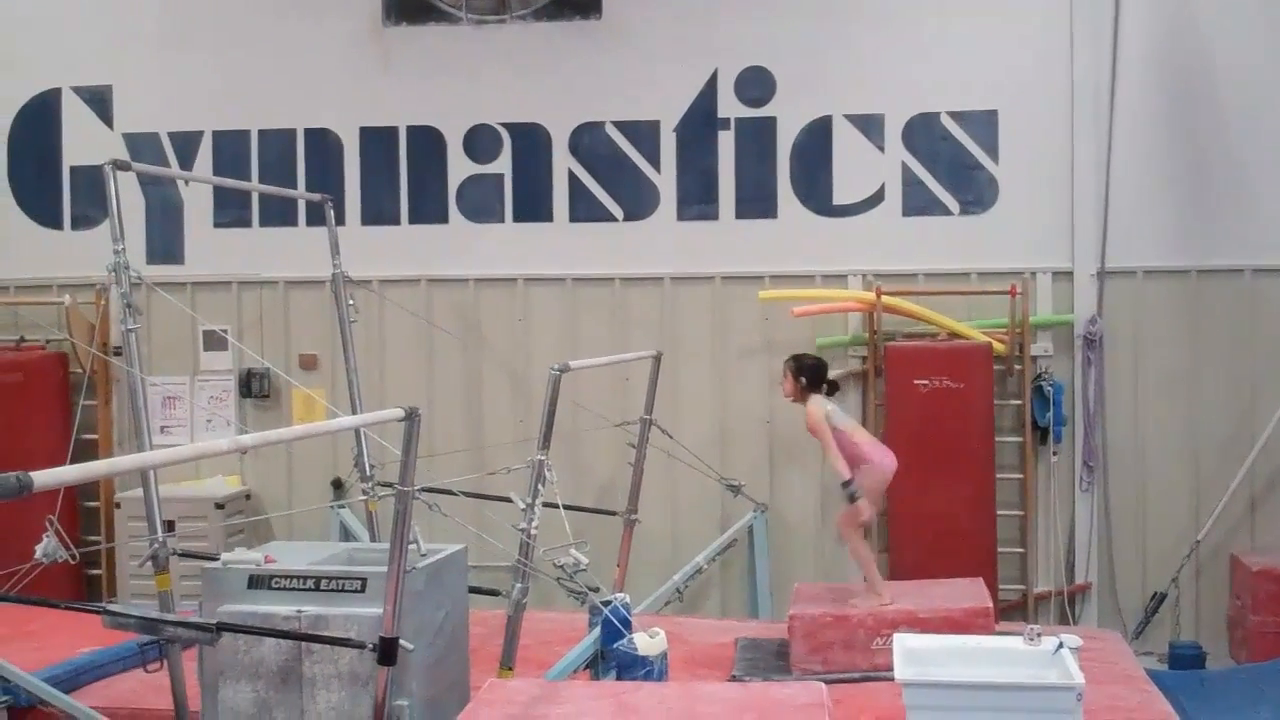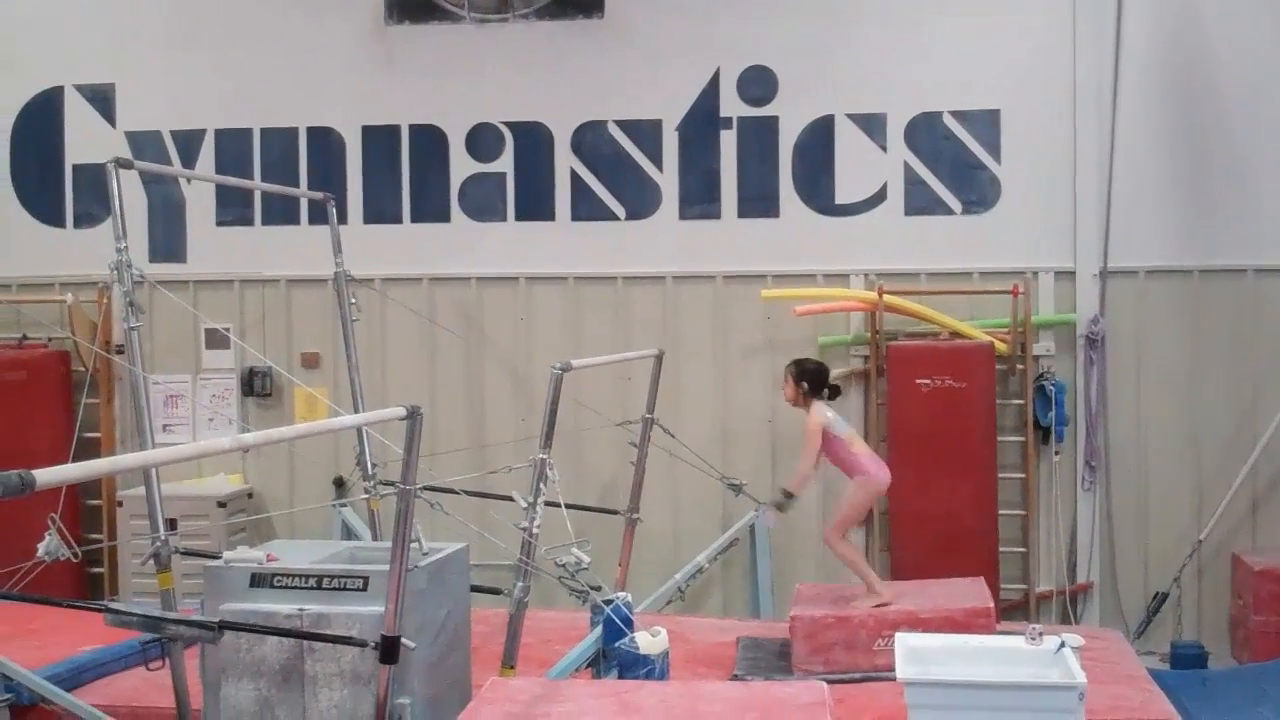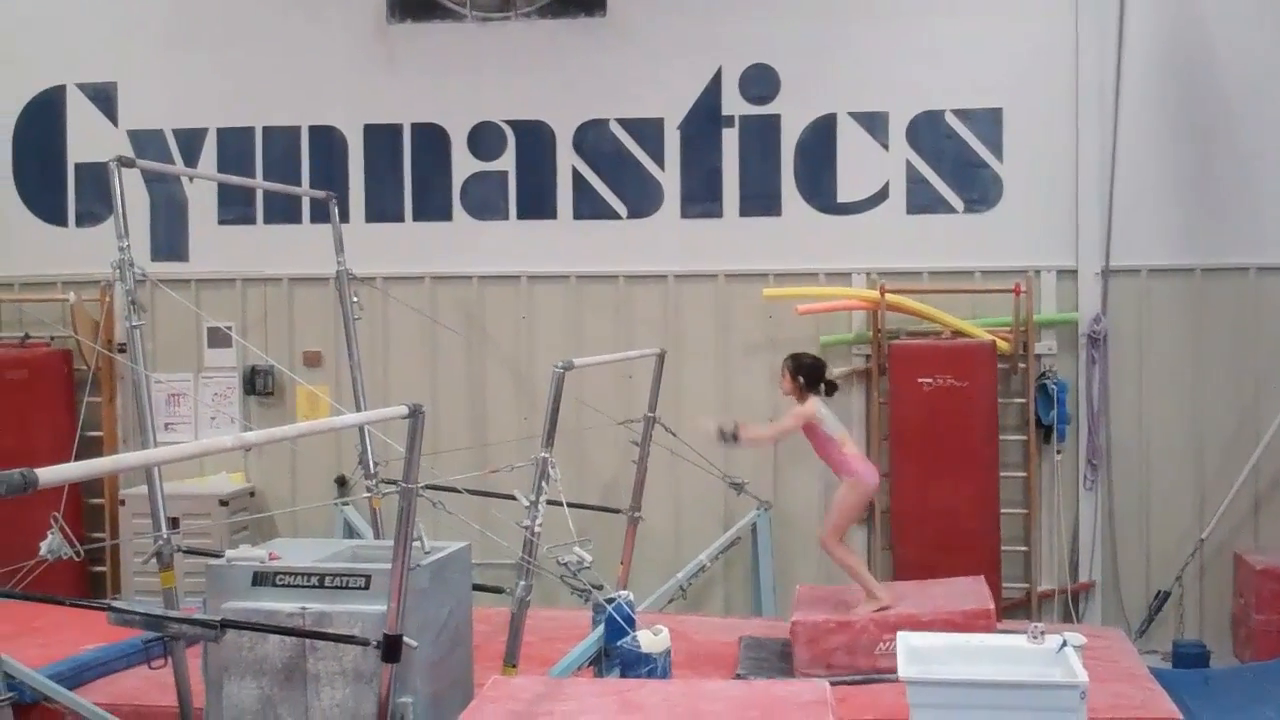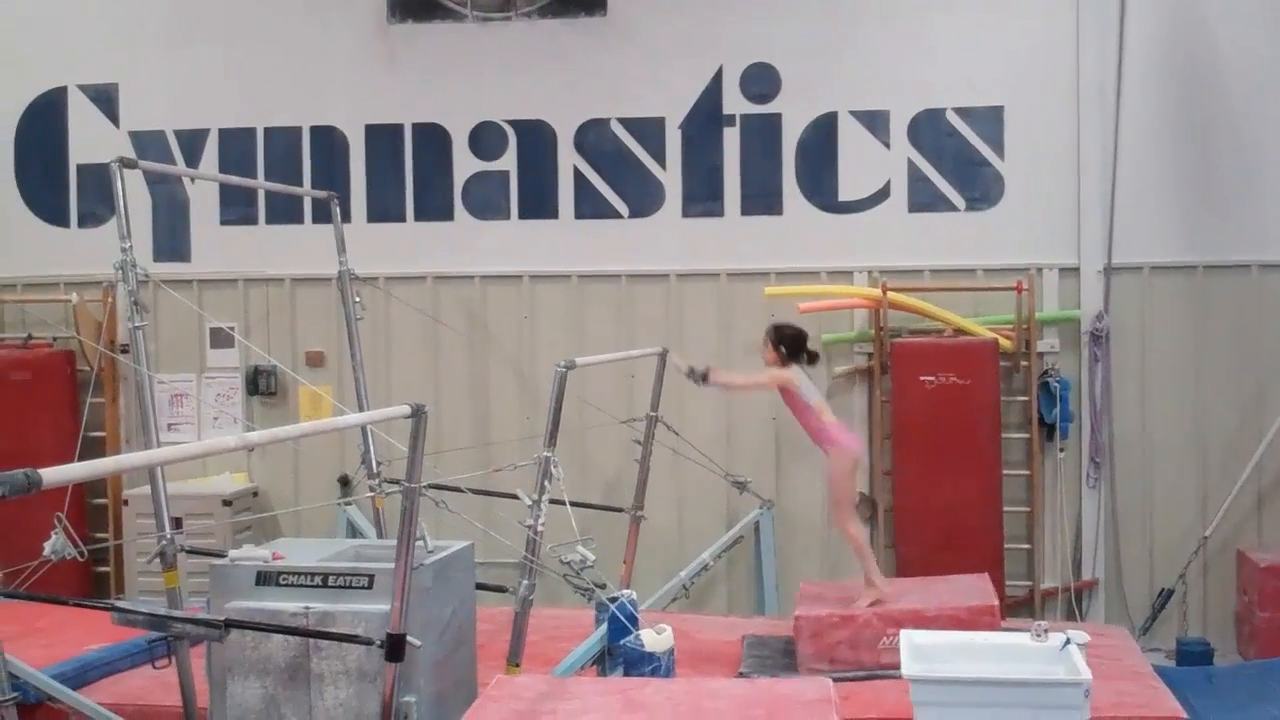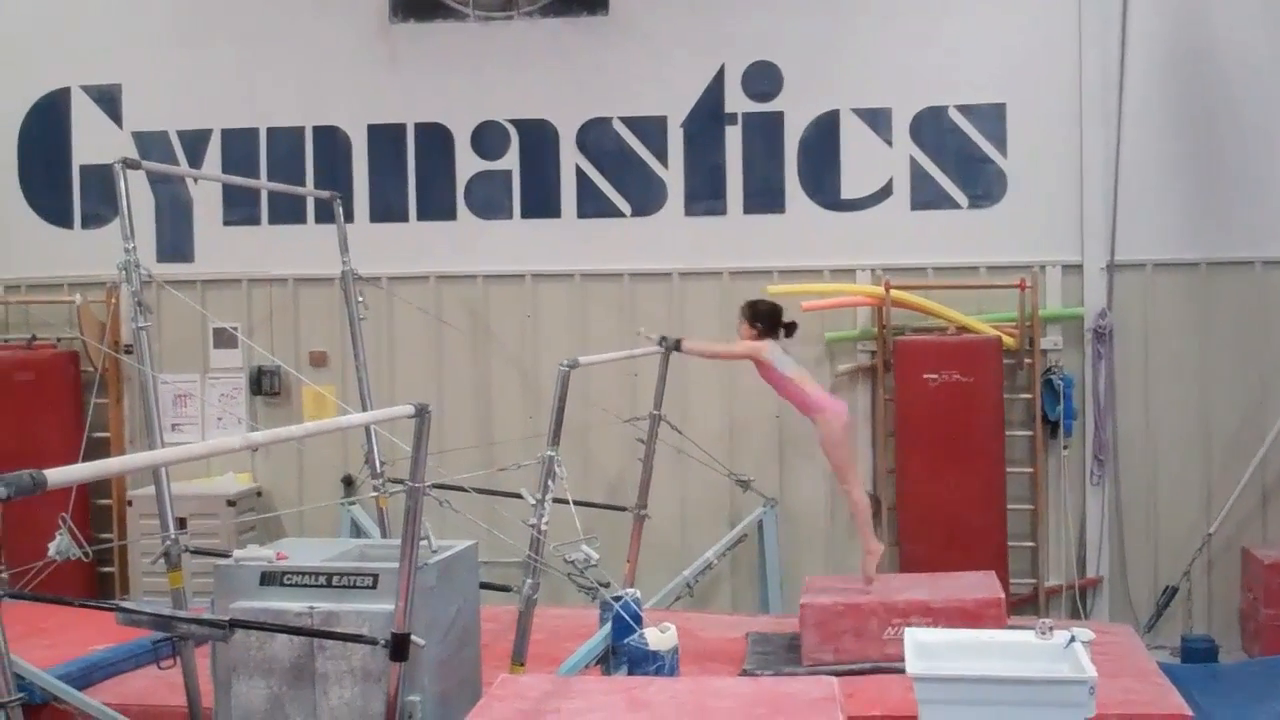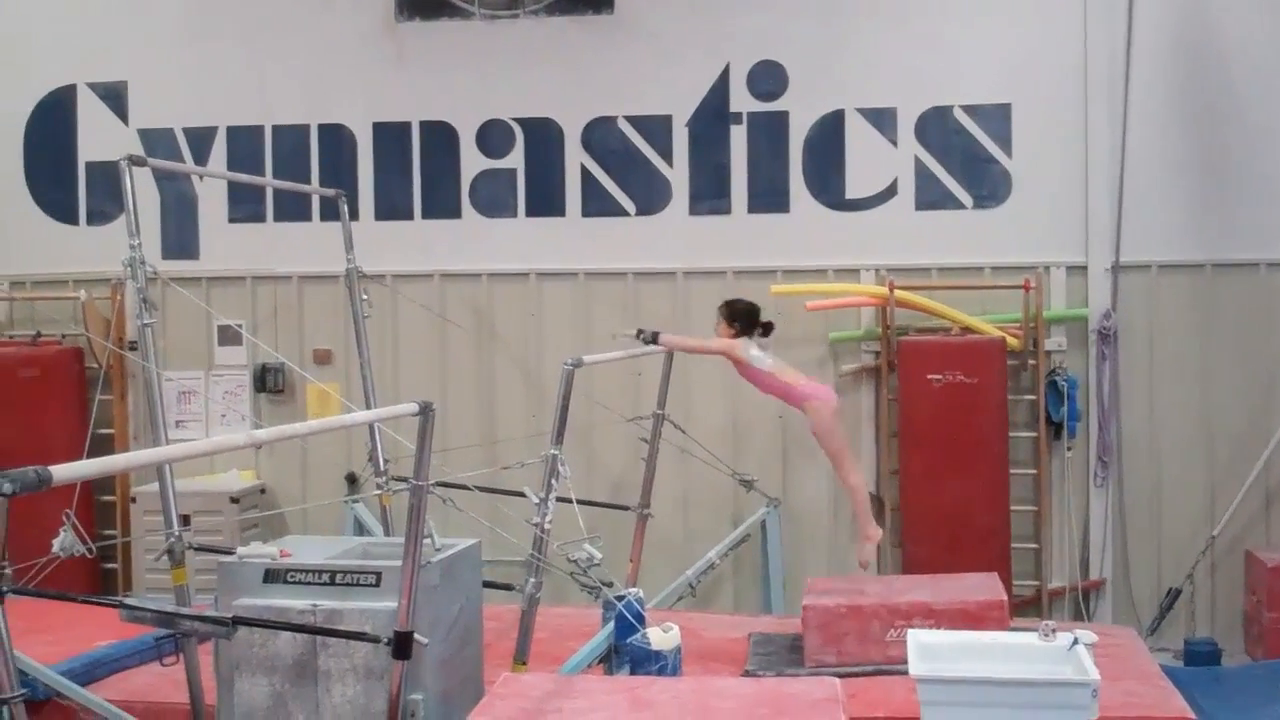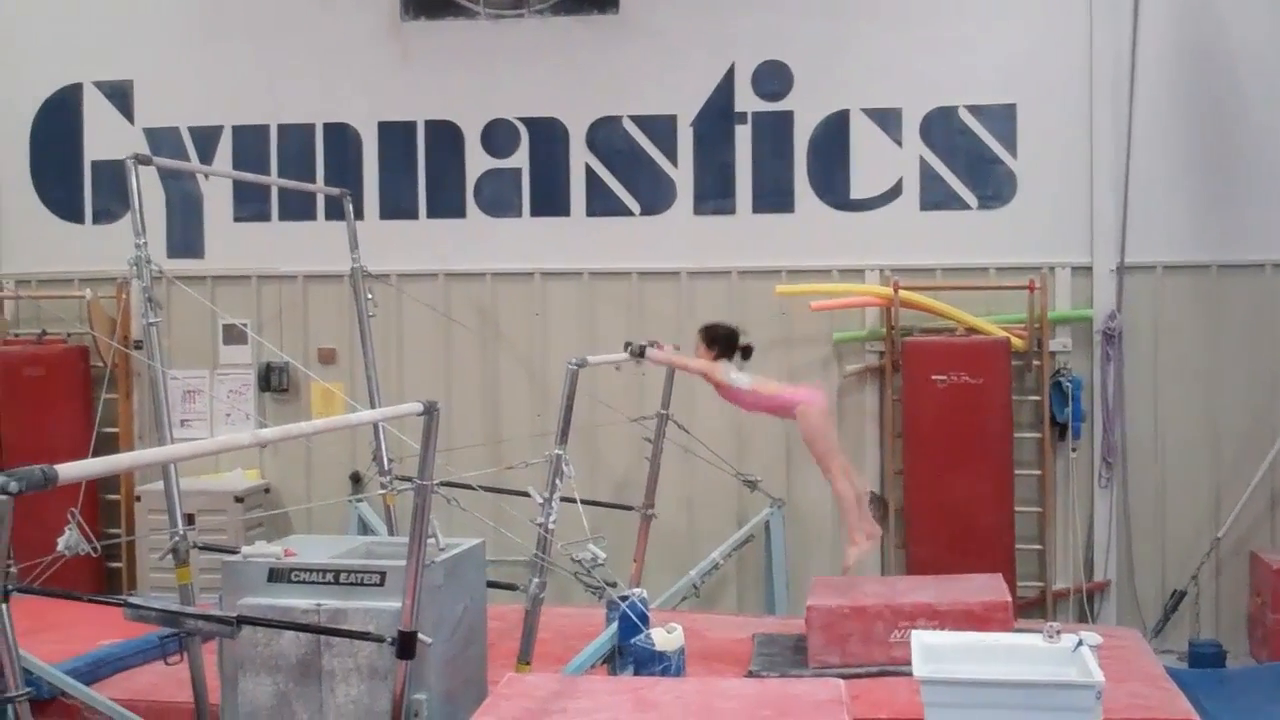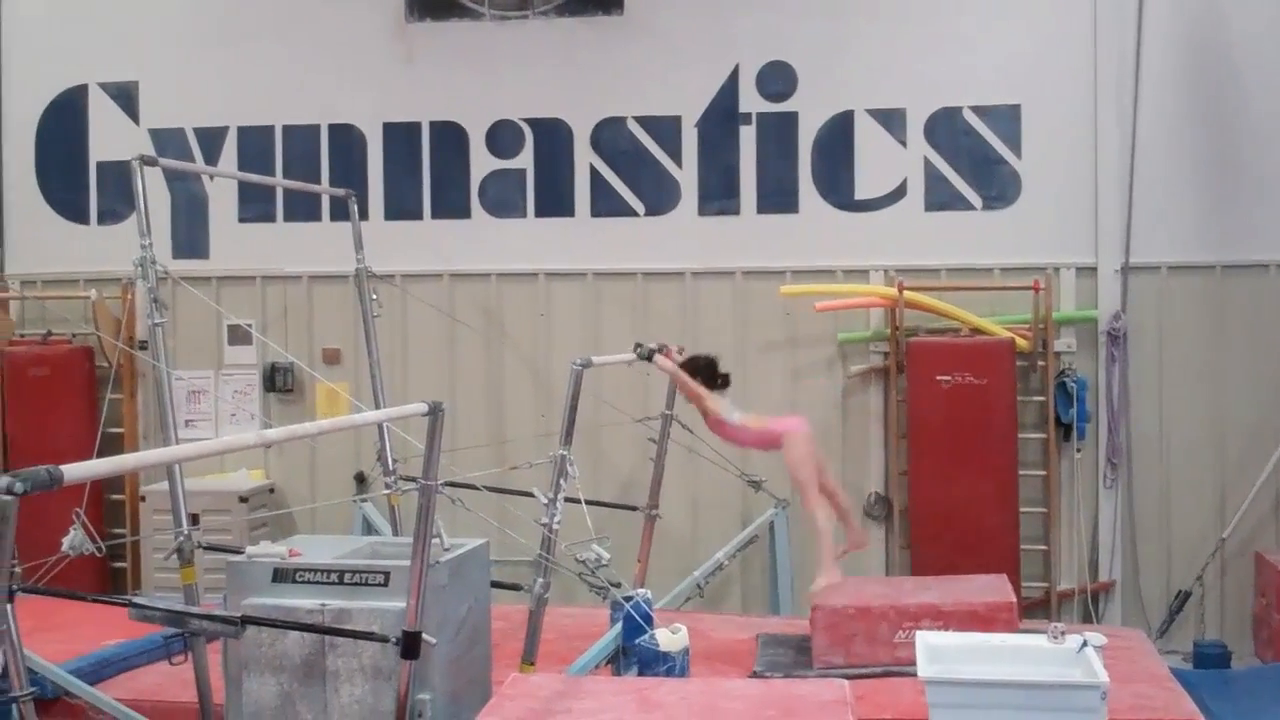
dt=0.1s
person 1, frame 1
left shoulder: (813, 410)
right shoulder: (820, 403)
left elbow: (834, 455)
left wrist: (853, 496)
right wrist: (855, 495)
left hip: (875, 464)
right hip: (877, 461)
left knee: (847, 526)
right knee: (851, 527)
left ankle: (878, 591)
right ankle: (876, 588)
person 1, frame 2
left shoulder: (815, 418)
right shoulder: (819, 412)
left elbow: (807, 465)
right elbow: (814, 460)
left wrist: (785, 498)
right wrist: (789, 492)
left hip: (870, 477)
right hip: (870, 474)
left knee: (832, 535)
right knee: (837, 534)
left ankle: (879, 591)
right ankle: (875, 589)
person 1, frame 3
left shoulder: (807, 409)
right shoulder: (811, 404)
left elbow: (772, 433)
right elbow: (775, 431)
left wrist: (731, 433)
right wrist: (738, 430)
left hip: (857, 476)
right hip: (860, 474)
left knee: (829, 539)
right knee: (832, 539)
left ankle: (878, 595)
right ankle: (875, 593)
person 1, frame 4
left shoulder: (784, 376)
right shoulder: (790, 374)
left elbow: (738, 383)
right elbow: (742, 380)
left wrist: (698, 373)
right wrist: (703, 373)
left hip: (841, 446)
right hip: (843, 443)
left knee: (843, 518)
right knee: (846, 516)
left ankle: (876, 584)
right ankle: (873, 579)
person 1, frame 5
left shoulder: (758, 348)
right shoulder: (767, 348)
left elbow: (712, 350)
right elbow: (718, 350)
left wrist: (670, 342)
right wrist: (678, 343)
left hip: (826, 412)
right hip: (829, 409)
left knee: (848, 481)
right knee: (848, 481)
left ankle: (869, 546)
right ankle: (869, 545)
person 1, frame 6
left shoulder: (735, 346)
right shoulder: (746, 345)
left elbow: (690, 345)
right elbow: (693, 345)
left wrist: (651, 336)
right wrist: (661, 337)
left hip: (816, 399)
right hip: (818, 395)
left knee: (844, 468)
right knee: (845, 465)
left ankle: (868, 533)
right ankle: (869, 529)
person 1, frame 7
left shoulder: (714, 370)
right shoulder: (724, 368)
left elbow: (678, 361)
right elbow: (687, 361)
left wrist: (640, 350)
right wrist: (665, 350)
left hip: (805, 406)
right hip: (808, 400)
left knee: (834, 472)
right knee: (838, 468)
left ankle: (856, 538)
right ankle: (866, 526)
person 1, frame 8
left shoulder: (706, 402)
right shoulder: (713, 395)
left elbow: (678, 374)
right elbow: (693, 370)
left wrist: (650, 354)
right wrist: (670, 355)
left hip: (791, 433)
right hip: (793, 429)
left knee: (812, 498)
right knee: (826, 488)
left ankle: (828, 570)
right ankle: (856, 535)
